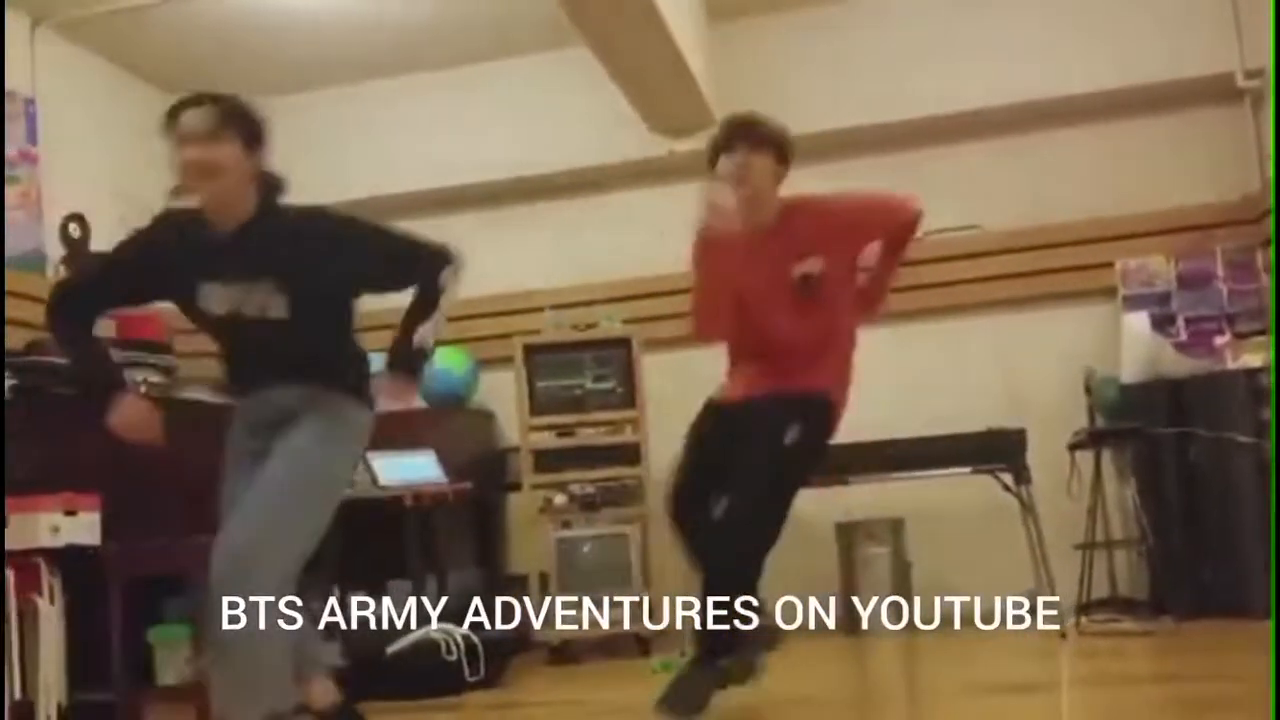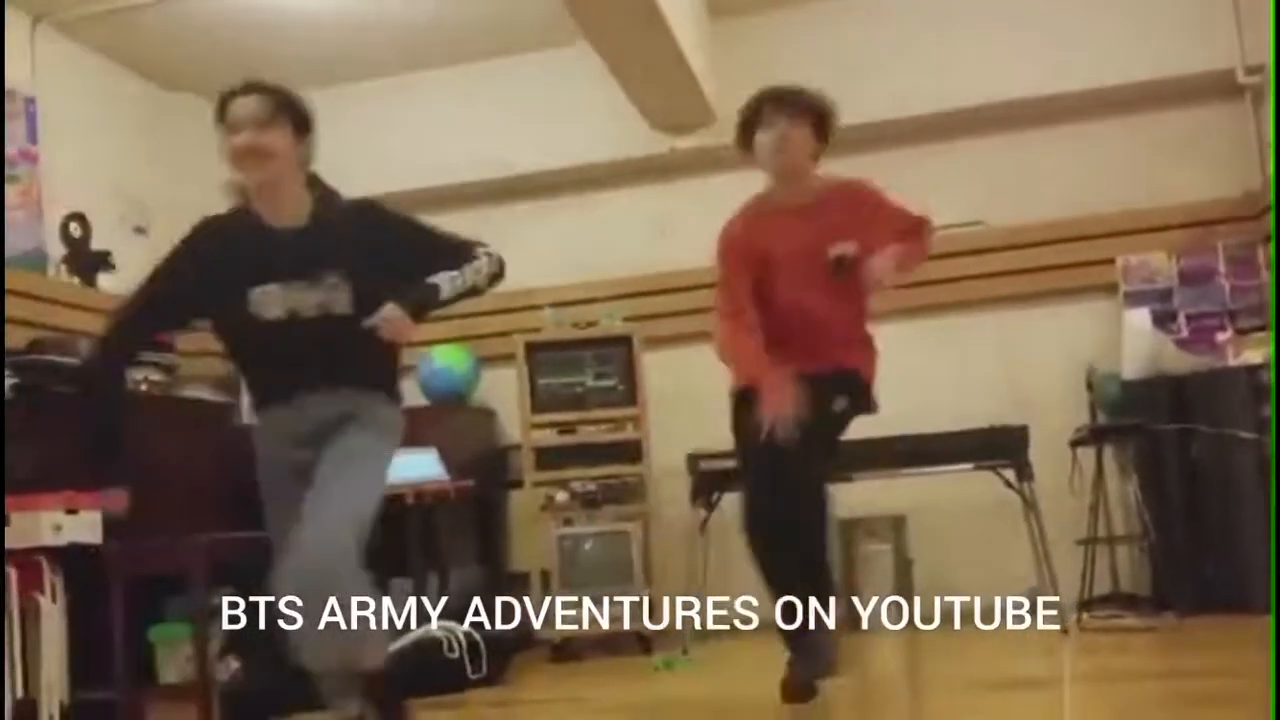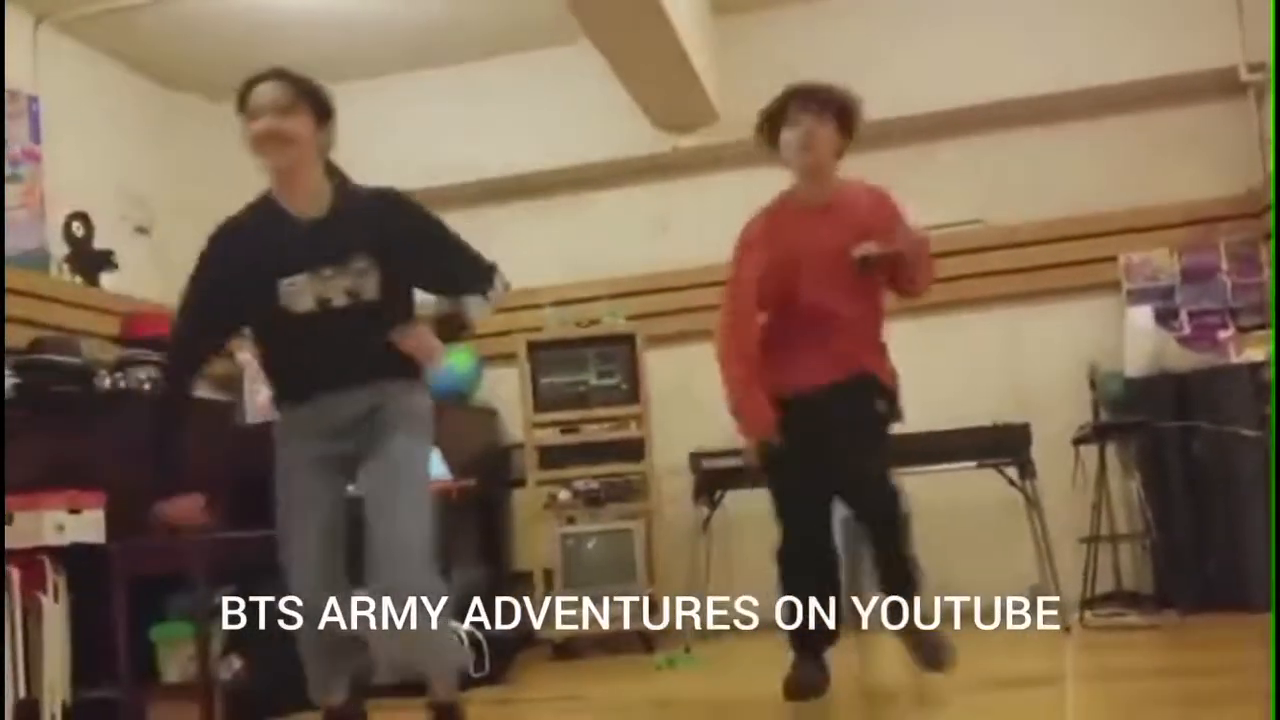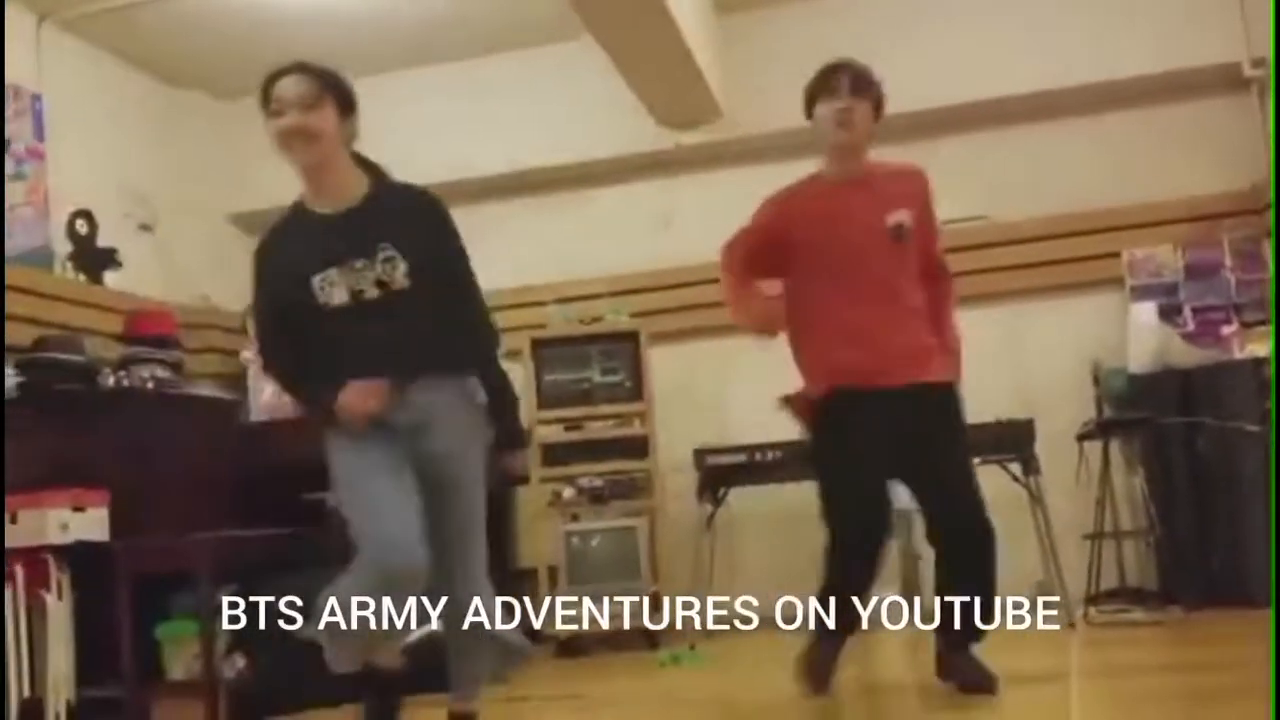
dt=0.1s
person 1, frame 1
left shoulder: (310, 234)
right shoulder: (170, 241)
left elbow: (439, 265)
right elbow: (67, 305)
left wrist: (406, 359)
right wrist: (113, 392)
left hip: (328, 410)
right hip: (255, 414)
left knee: (245, 567)
right knee: (244, 573)
person 1, frame 2
left shoulder: (361, 228)
right shoulder: (213, 248)
left elbow: (485, 261)
right elbow: (121, 338)
left wrist: (415, 305)
right wrist: (106, 461)
left hip: (362, 416)
right hip: (279, 426)
left knee: (318, 556)
right knee: (299, 579)
person 1, frame 3
left shoulder: (386, 216)
right shoulder: (241, 243)
left elbow: (487, 280)
right elbow: (186, 353)
left wrist: (442, 329)
right wrist: (172, 476)
left hip: (393, 408)
right hip: (306, 424)
left knee: (402, 568)
right knee: (312, 589)
person 1, frame 4
left shoulder: (414, 211)
right shoulder: (282, 247)
left elbow: (470, 314)
right elbow: (279, 353)
left wrist: (505, 418)
right wrist: (330, 396)
left hip: (447, 404)
right hip: (360, 424)
left knee: (461, 577)
right knee: (393, 561)
right ankle: (376, 666)
person 2, frame 1
left shoulder: (826, 219)
right shoulder: (719, 243)
left elbow: (904, 215)
right elbow: (710, 326)
left wrist: (872, 283)
right wrist: (716, 240)
left hip: (808, 390)
right hip: (746, 389)
left knee: (746, 517)
right knee: (690, 503)
left ankle: (714, 655)
right ankle: (742, 630)
person 2, frame 2
left shoulder: (856, 199)
right shoulder: (744, 229)
left elbow: (915, 231)
right elbow: (735, 325)
left wrist: (893, 257)
right wrist: (768, 383)
left hip: (838, 369)
right hip: (769, 380)
left knee: (793, 479)
right knee: (766, 514)
left ankle: (816, 625)
right ankle: (805, 647)
person 2, frame 3
left shoulder: (873, 206)
right shoulder: (766, 230)
left elbow: (908, 286)
right elbow: (737, 322)
left wrist: (913, 261)
right wrist: (748, 408)
left hip: (858, 378)
right hip: (786, 391)
left knee: (871, 495)
right knee: (802, 529)
left ankle: (908, 611)
right ankle: (809, 649)
person 2, frame 4
left shoulder: (909, 185)
right shoulder: (792, 207)
right elbow: (735, 268)
left wrist: (946, 340)
right wrist: (755, 309)
left hip: (923, 375)
right hip: (842, 386)
left knee: (965, 522)
right knee: (858, 526)
left ankle: (956, 644)
right ankle: (831, 632)
